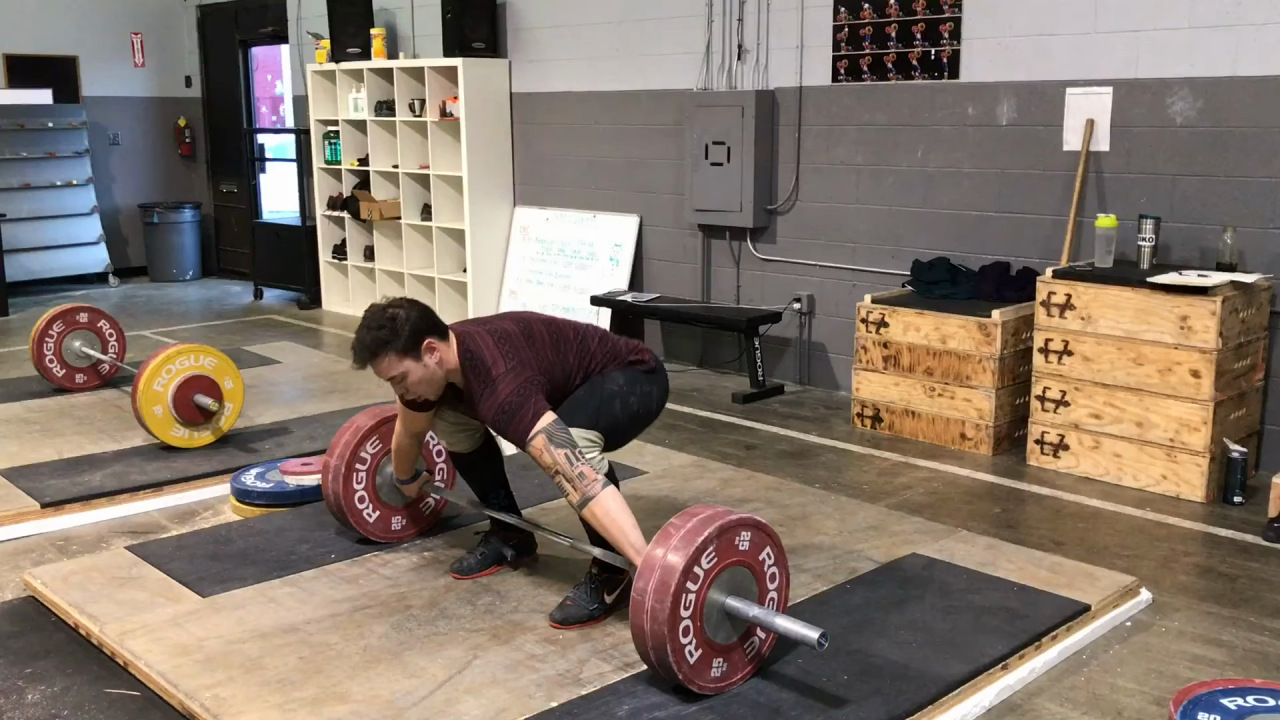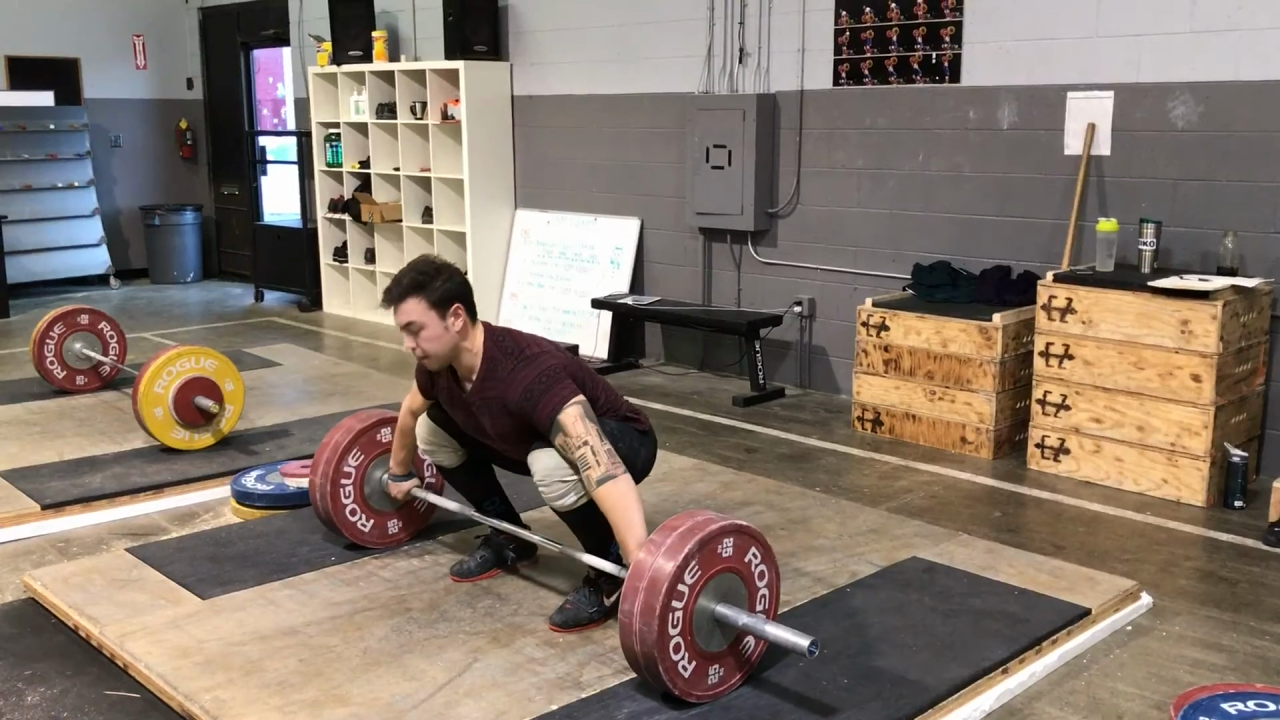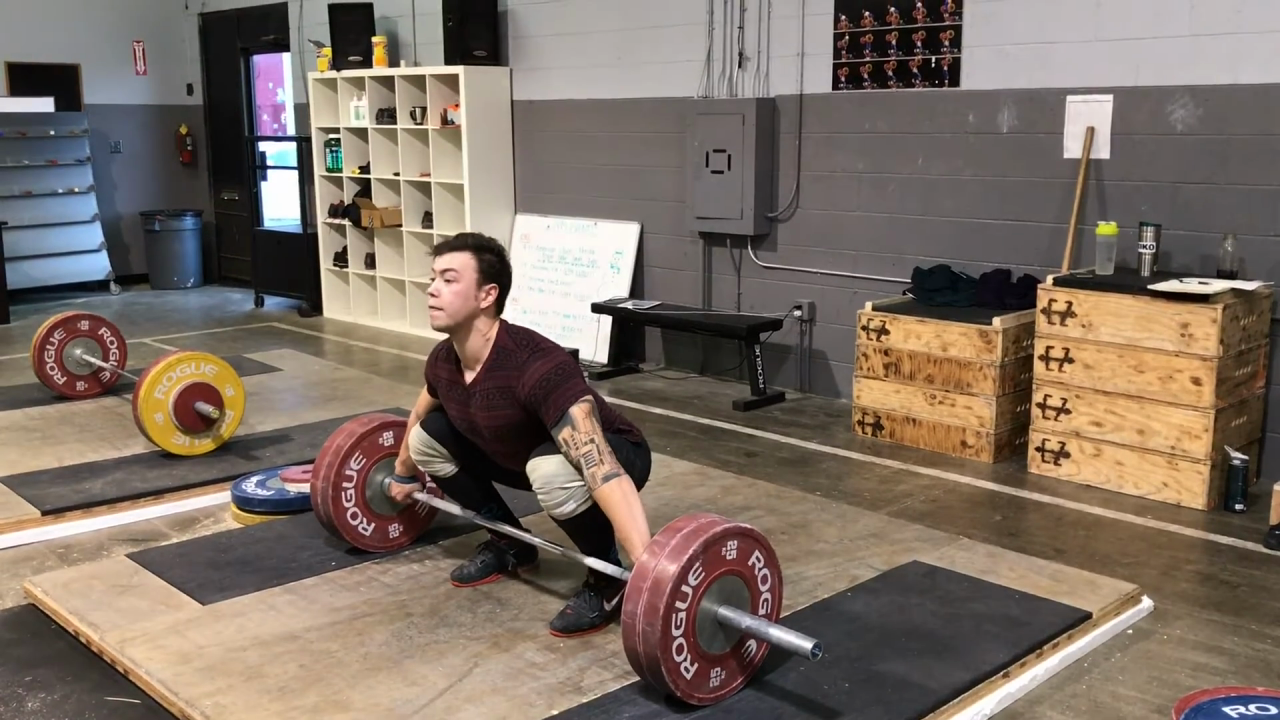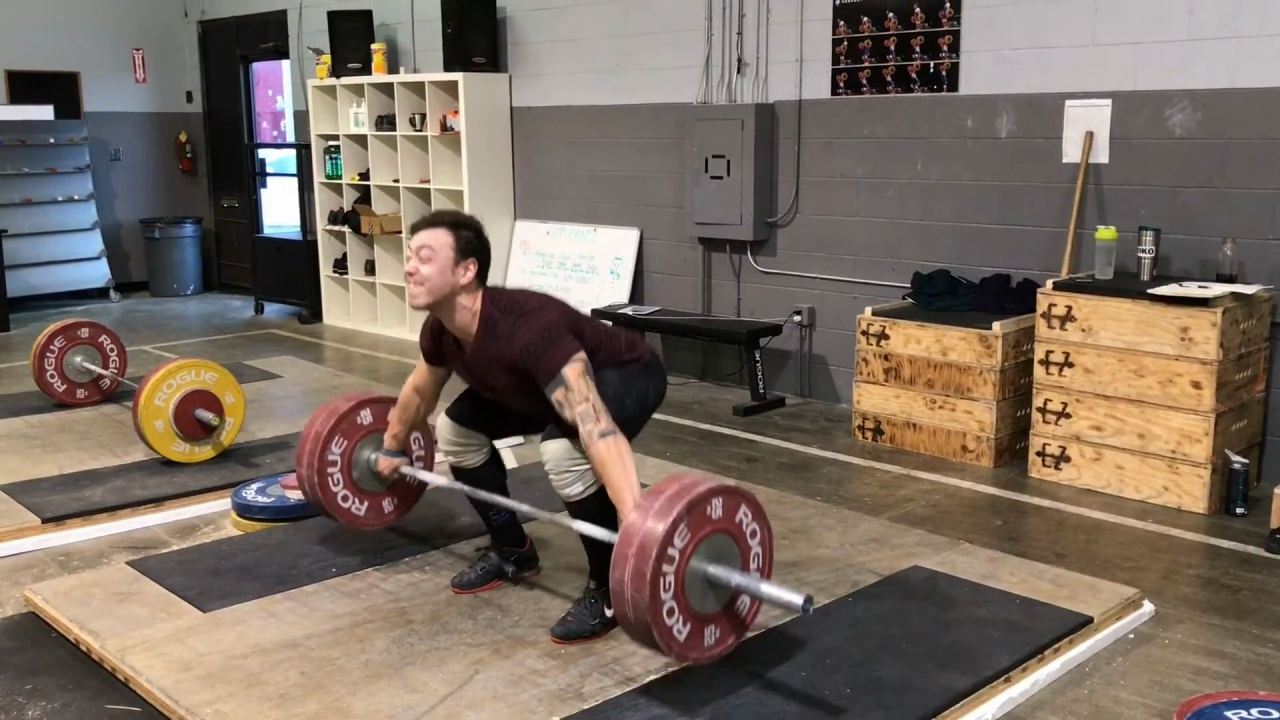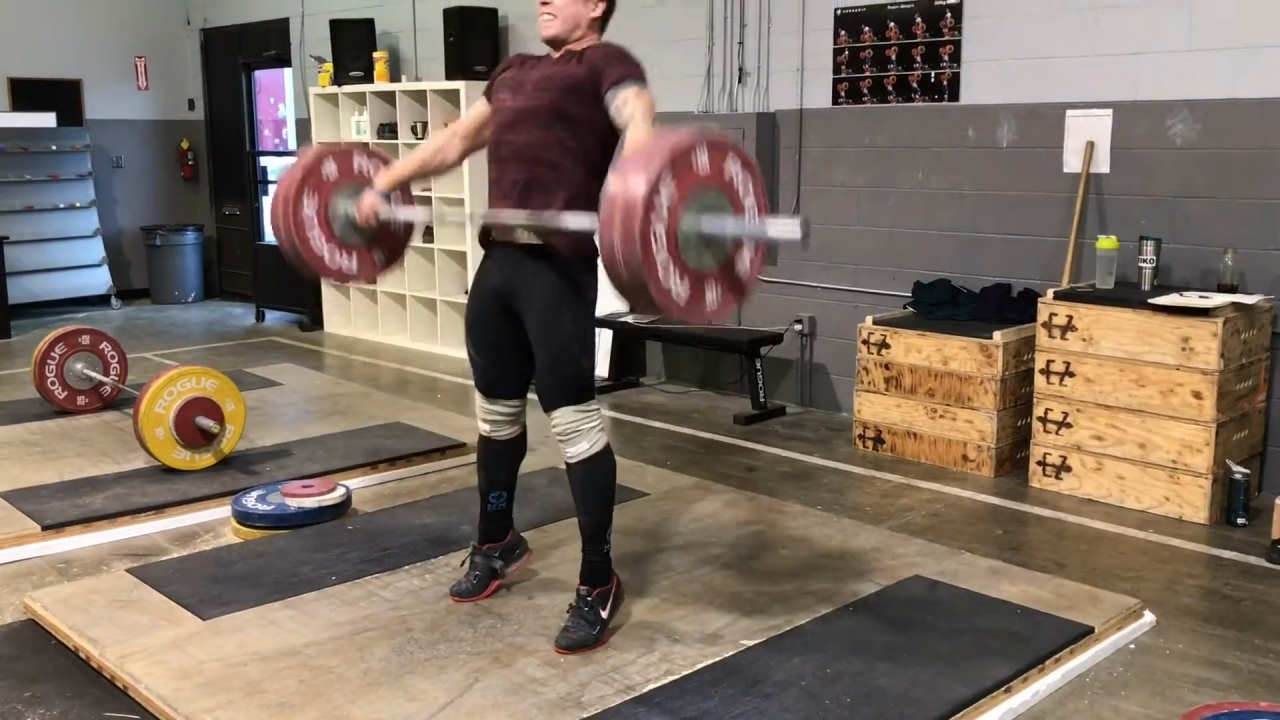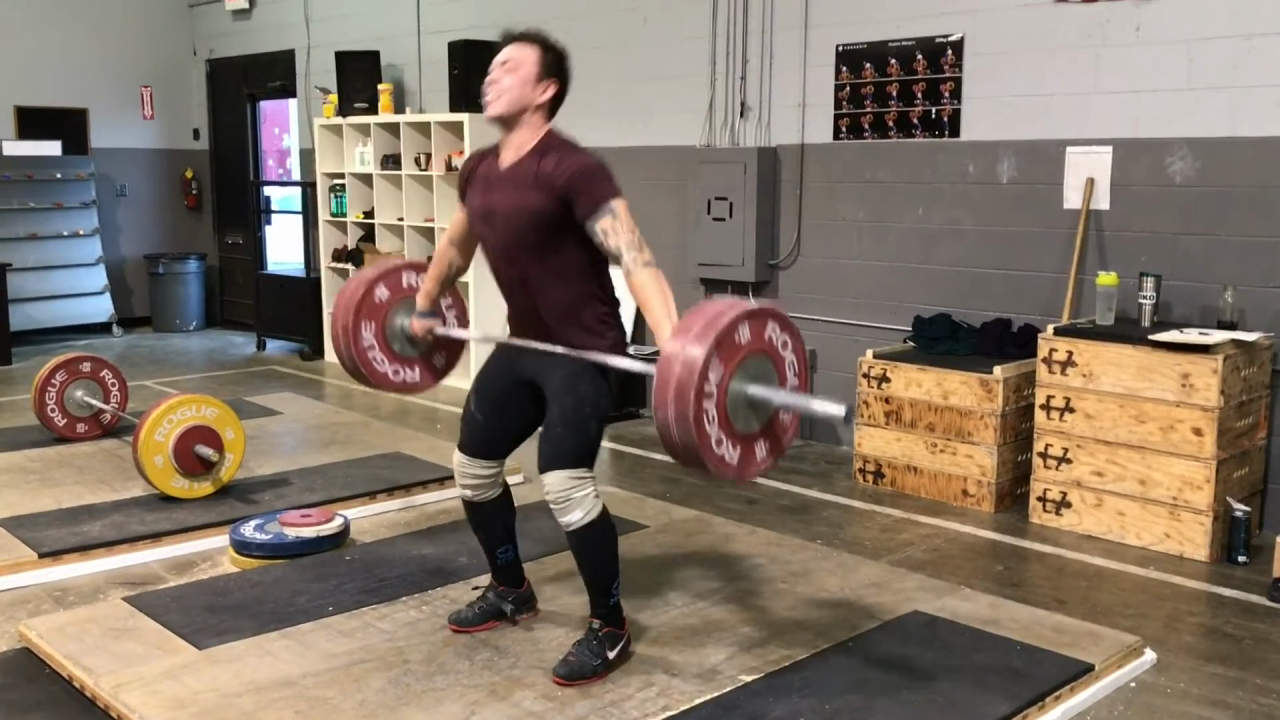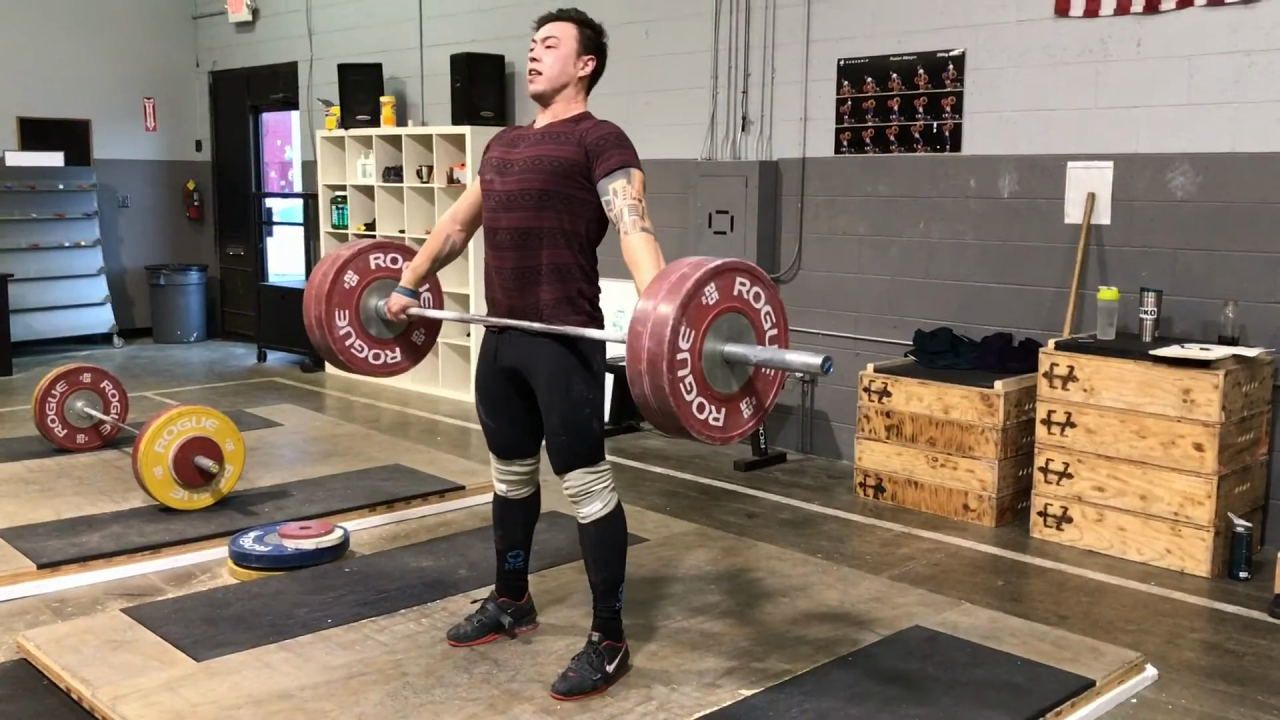
dt=0.7s
person 1, frame 1
left shoulder: (500, 381)
right shoulder: (432, 363)
left elbow: (578, 477)
right elbow: (409, 432)
right wrist: (406, 480)
left hip: (631, 376)
right hip: (566, 378)
left knee: (574, 441)
right knee: (451, 422)
left ankle: (612, 572)
right ankle: (509, 535)
person 1, frame 2
left shoulder: (526, 372)
right shoulder: (438, 366)
left elbow: (600, 467)
right elbow: (411, 412)
right wrist: (399, 472)
left hip: (623, 442)
left knee: (553, 464)
right knee: (433, 429)
left ankle: (610, 573)
right ankle: (508, 538)
person 1, frame 3
left shoulder: (537, 367)
right shoulder: (443, 361)
left elbow: (602, 469)
right elbow: (419, 416)
right wrist: (403, 474)
left hip: (616, 453)
left knee: (552, 471)
right knee: (428, 437)
left ankle: (608, 580)
right ankle: (509, 544)
person 1, frame 4
left shoulder: (528, 328)
right shoulder: (440, 330)
left elbow: (598, 429)
right elbow: (419, 391)
right wrist: (392, 448)
left hip: (624, 372)
left knee: (563, 453)
right knee: (456, 431)
left ankle: (607, 590)
right ankle: (511, 550)
person 1, frame 5
left shoulder: (606, 64)
right shoulder: (516, 73)
left elbow: (639, 124)
right elbow: (458, 136)
right wrist: (383, 185)
left hip: (556, 268)
right hip: (498, 263)
left knee: (573, 420)
right knee: (496, 414)
left ankle: (599, 586)
right ankle: (497, 544)
person 1, frame 6
left shoulder: (569, 170)
right shoulder: (477, 171)
left elbow: (634, 260)
right elbow: (455, 245)
right wrist: (425, 305)
left hip: (582, 354)
right hip: (521, 349)
left knee: (564, 485)
right knee: (473, 467)
left ankle: (609, 628)
right ankle: (509, 589)
person 1, frame 7
left shoulder: (599, 139)
right shoulder: (504, 143)
left elbow: (633, 225)
right elbow: (458, 222)
right wrist: (408, 283)
left hip: (562, 338)
right hip: (501, 334)
left knee: (585, 484)
right knee: (510, 474)
left ankle: (608, 640)
right ankle: (510, 600)
